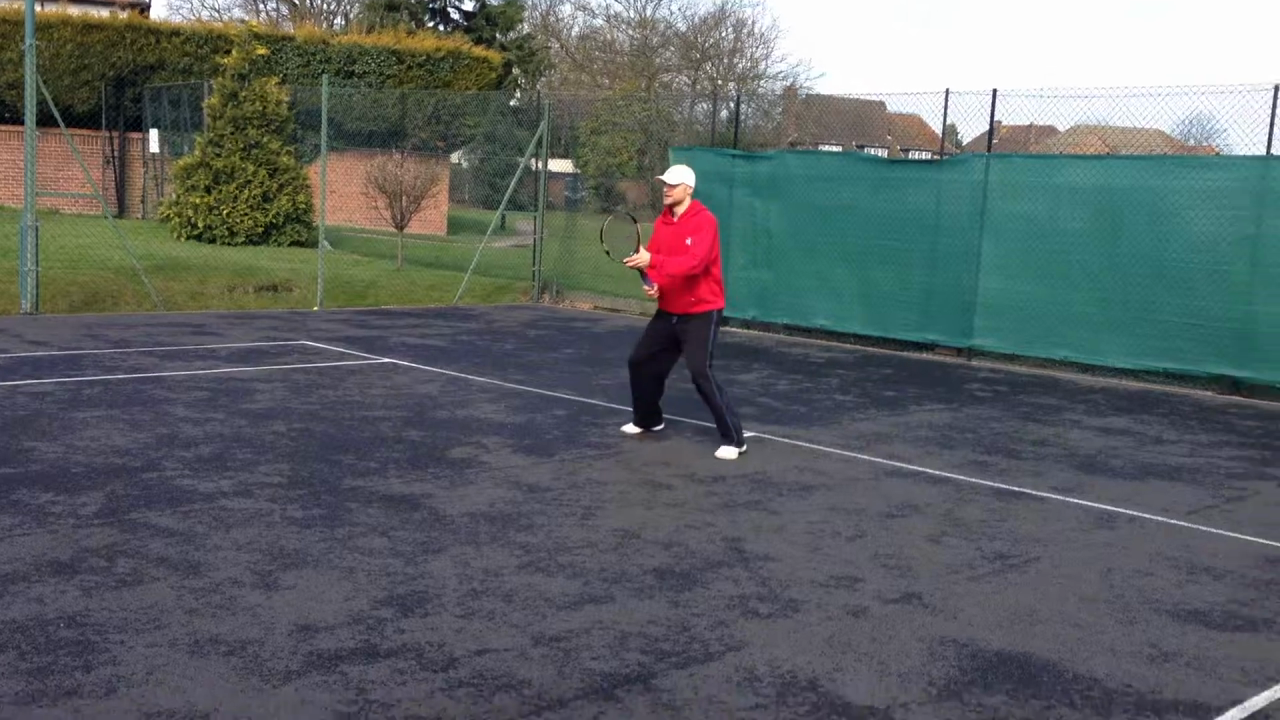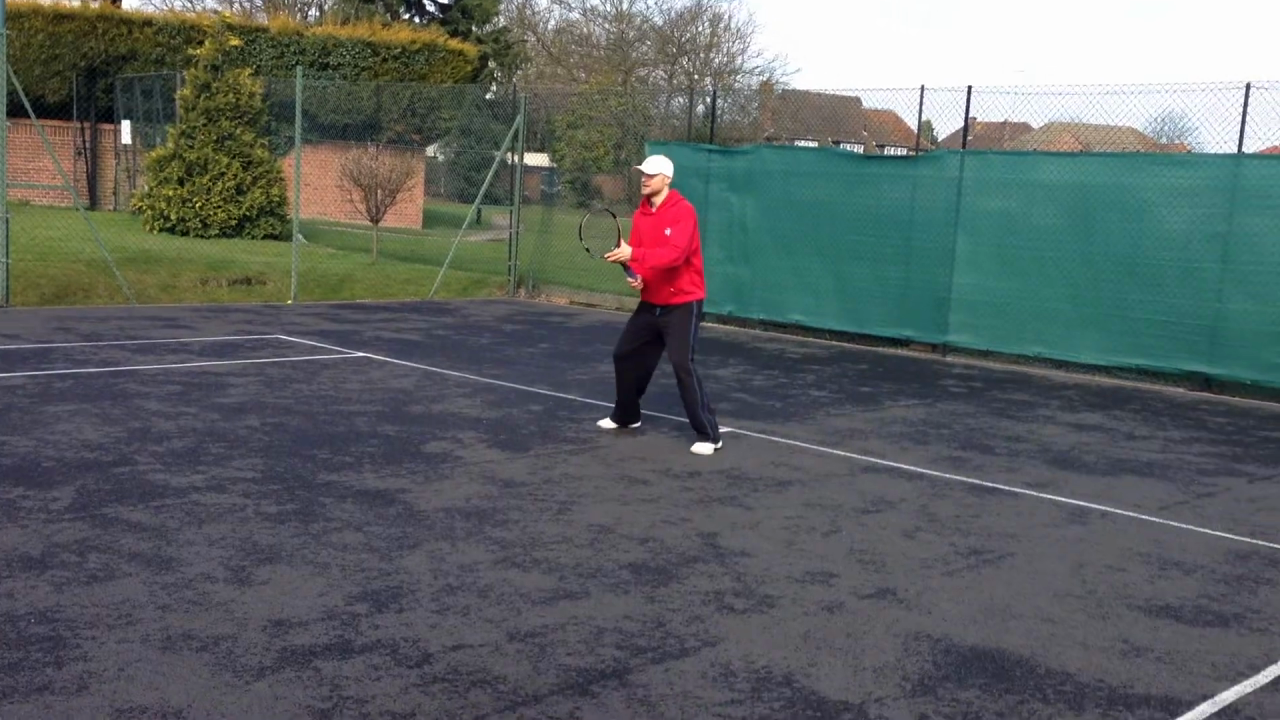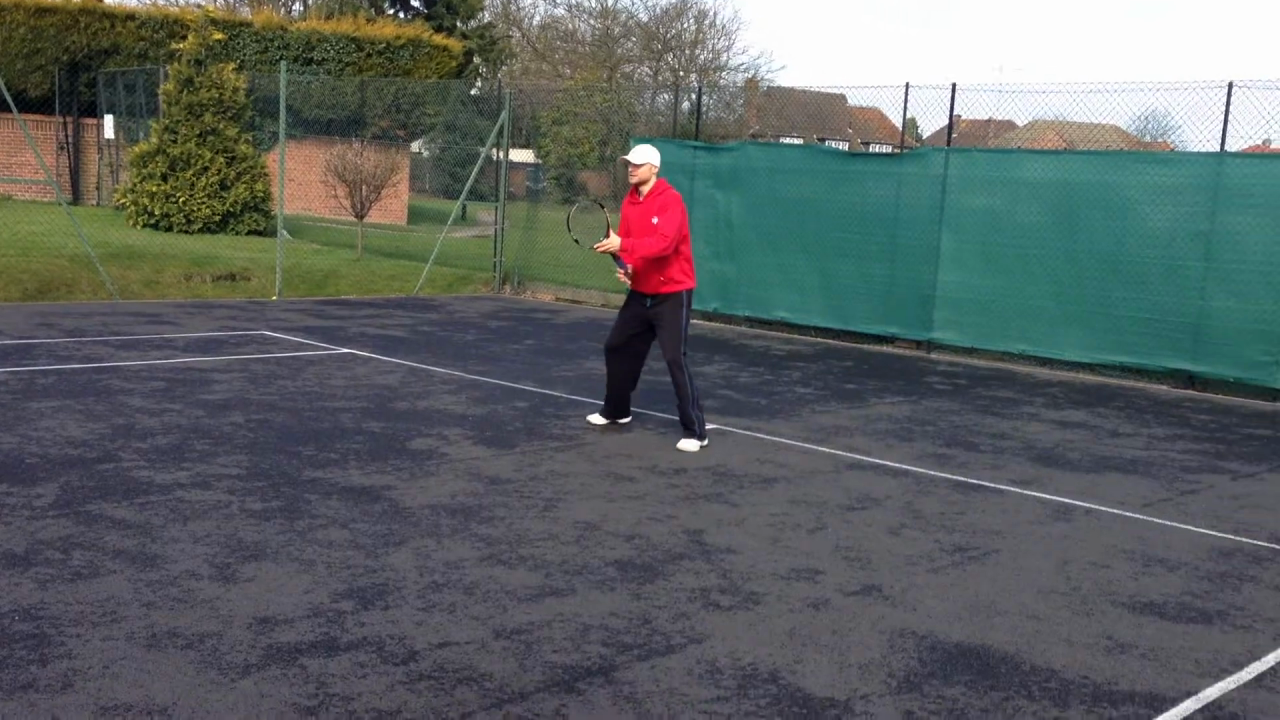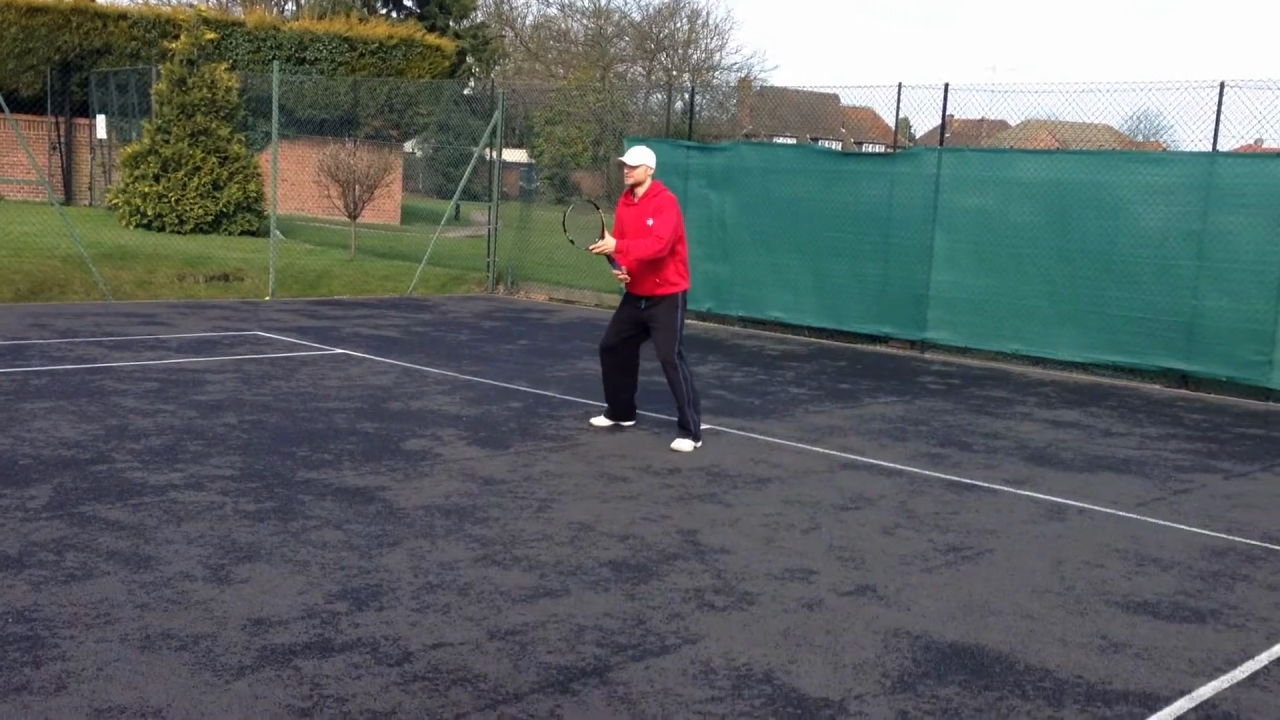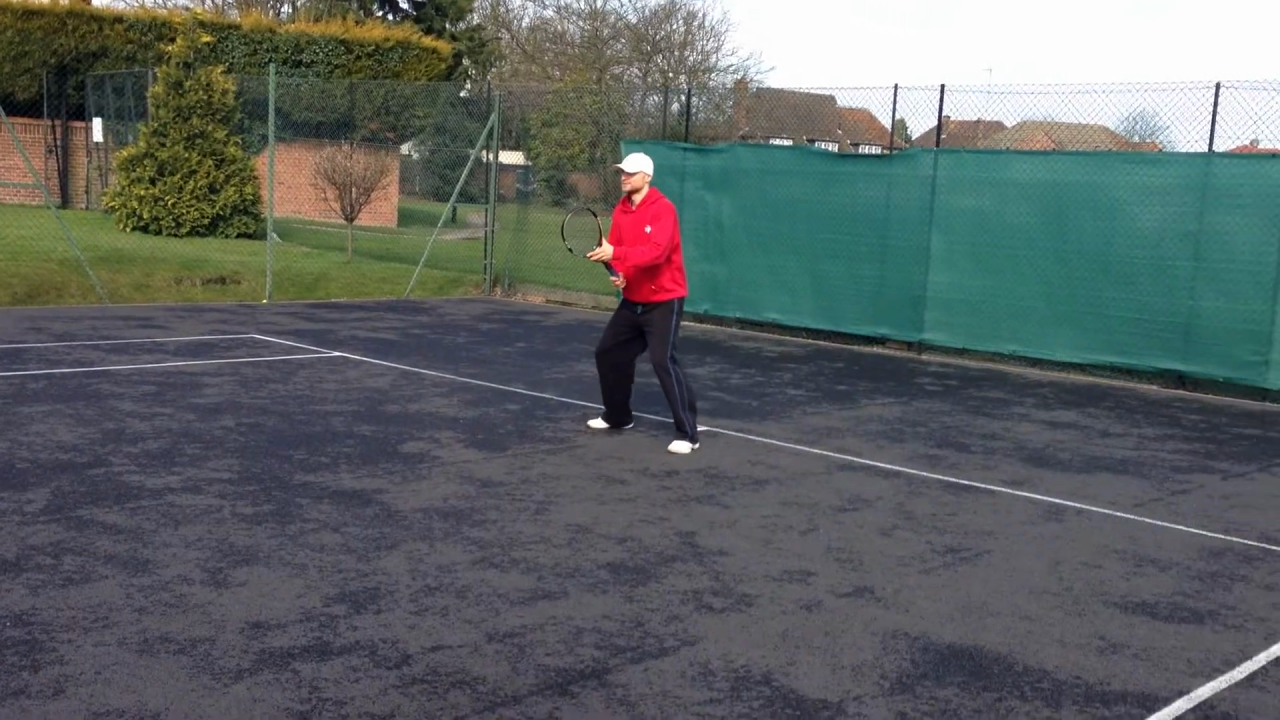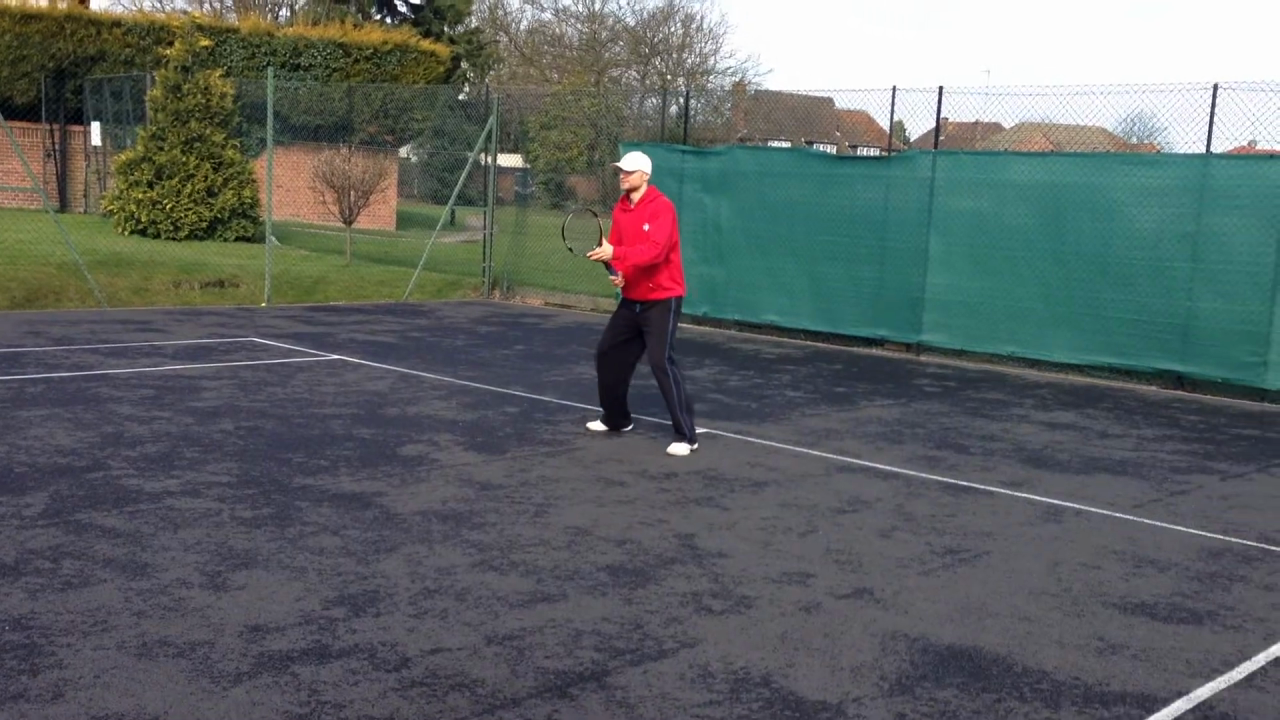
dt=0.1s
person 1, frame 1
left shoulder: (705, 221)
right shoulder: (662, 221)
left elbow: (694, 262)
right elbow: (656, 260)
left wrist: (652, 260)
right wrist: (653, 284)
left hip: (702, 313)
right hip: (668, 311)
left knee: (701, 371)
right knee: (640, 361)
left ankle: (733, 438)
right ankle: (647, 419)
person 1, frame 2
left shoulder: (683, 211)
right shoulder: (641, 212)
left elbow: (675, 254)
right elbow: (636, 251)
left wrist: (634, 254)
right wrist: (636, 276)
left hip: (682, 304)
right hip: (650, 303)
left knee: (683, 365)
right knee: (625, 355)
left ankle: (708, 434)
right ankle: (626, 414)
person 1, frame 3
left shoulder: (671, 200)
right shoulder: (629, 202)
left elbow: (664, 243)
right elbow: (625, 242)
left wrist: (622, 244)
right wrist: (625, 267)
left hip: (672, 294)
right hip: (640, 293)
left knee: (675, 358)
right knee: (616, 347)
left ankle: (695, 431)
right ankle: (616, 410)
person 1, frame 4
left shoulder: (666, 202)
right shoulder: (624, 203)
left elbow: (659, 245)
right elbow: (618, 243)
left wrist: (618, 247)
right wrist: (621, 268)
left hip: (667, 295)
right hip: (635, 295)
left knee: (671, 358)
right knee: (612, 348)
left ankle: (690, 431)
right ankle: (620, 412)
person 1, frame 5
left shoulder: (663, 209)
right shoulder: (621, 210)
left elbow: (656, 252)
right elbow: (616, 249)
left wrist: (616, 254)
right wrist: (618, 274)
left hip: (664, 301)
right hip: (632, 300)
left knee: (664, 362)
right knee: (608, 352)
left ankle: (687, 433)
right ankle: (617, 415)
person 1, frame 6
left shoulder: (662, 207)
right shoulder: (620, 209)
left elbow: (655, 250)
right elbow: (615, 248)
left wrist: (616, 253)
right wrist: (618, 273)
left hip: (663, 300)
right hip: (631, 299)
left knee: (661, 362)
right knee: (608, 353)
left ankle: (686, 435)
right ankle: (615, 418)
